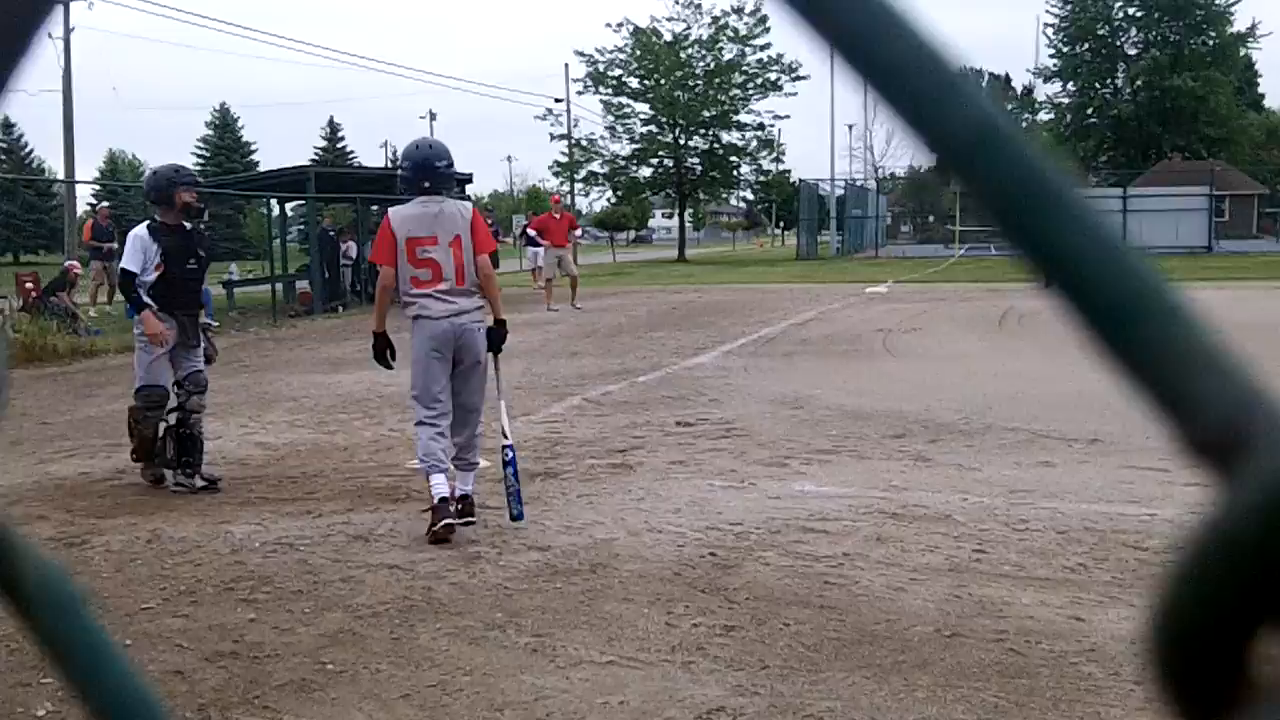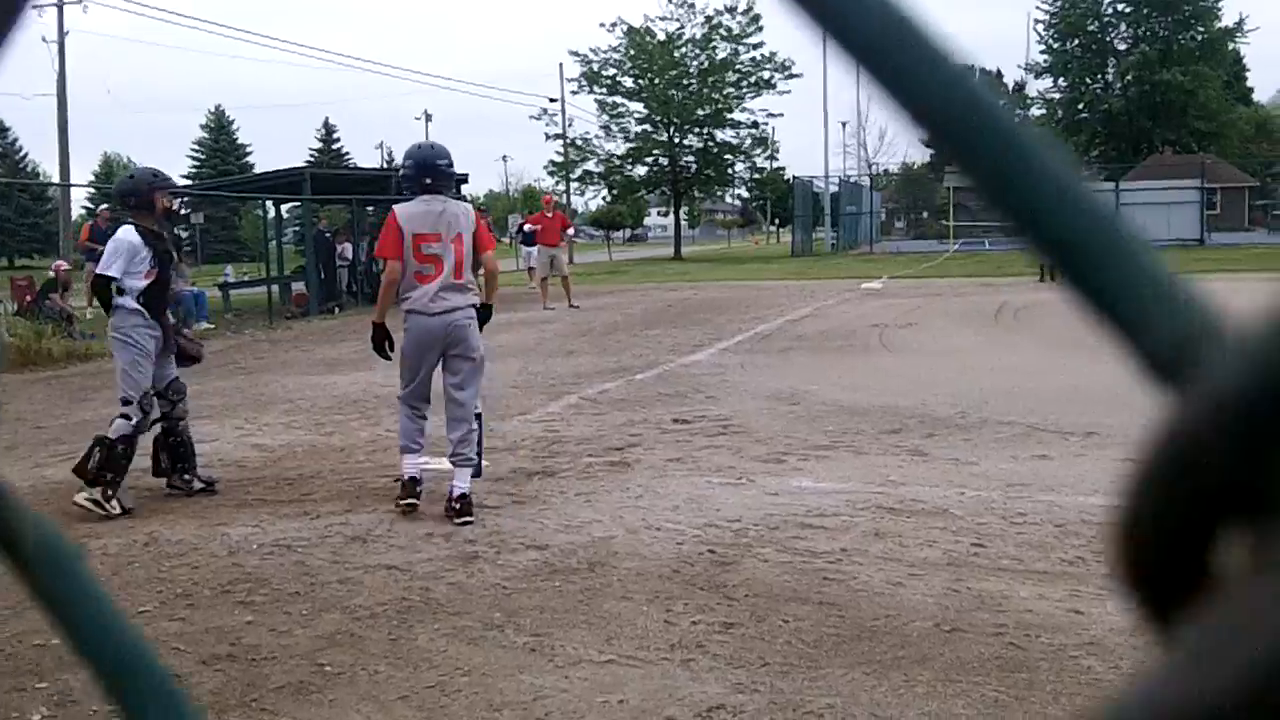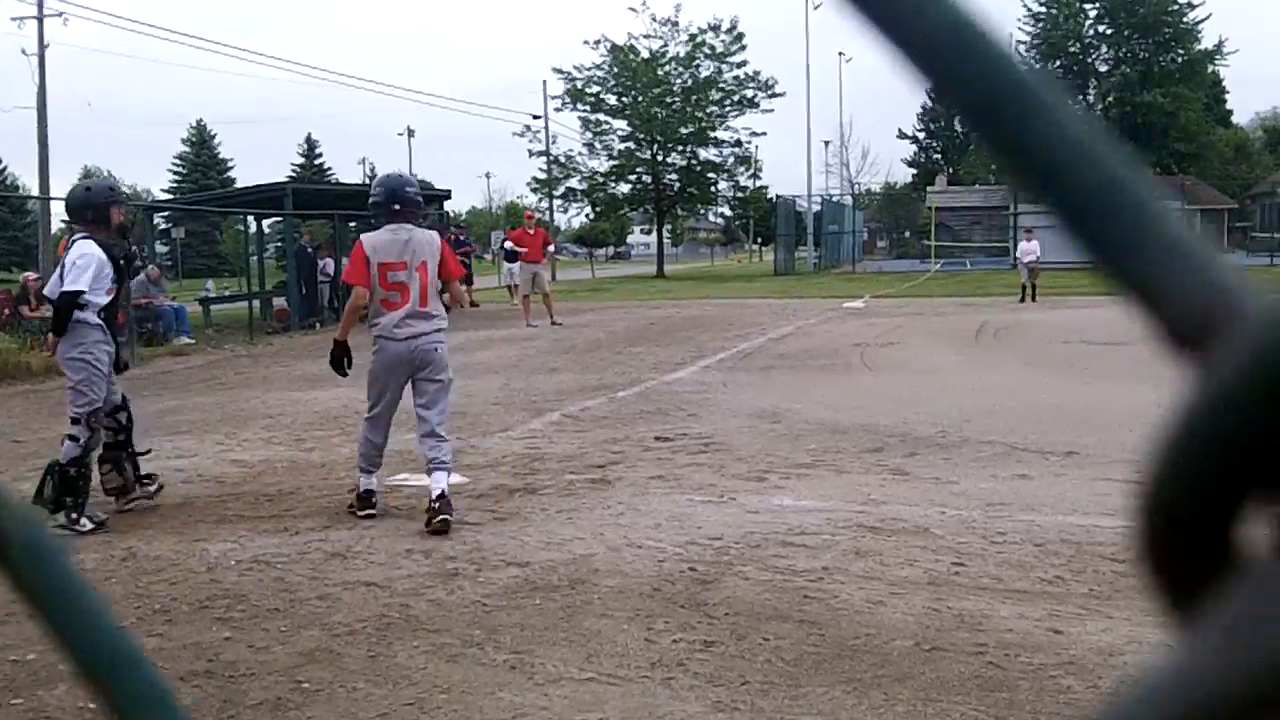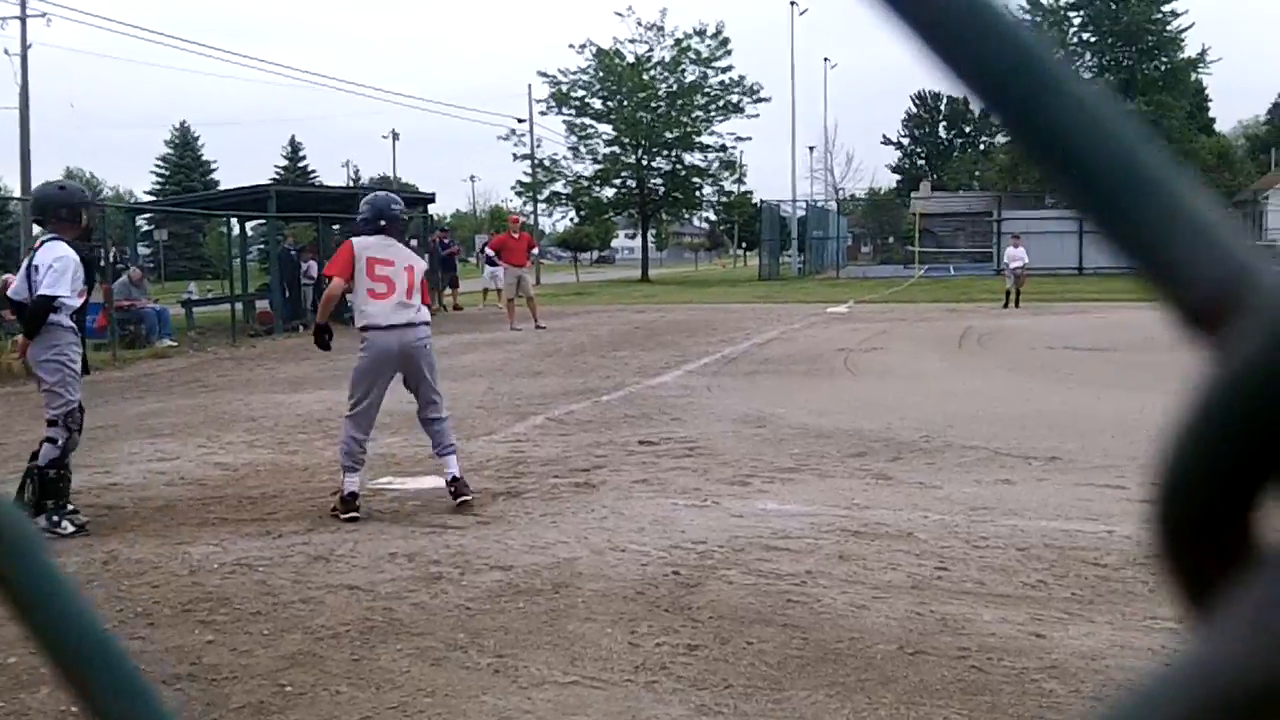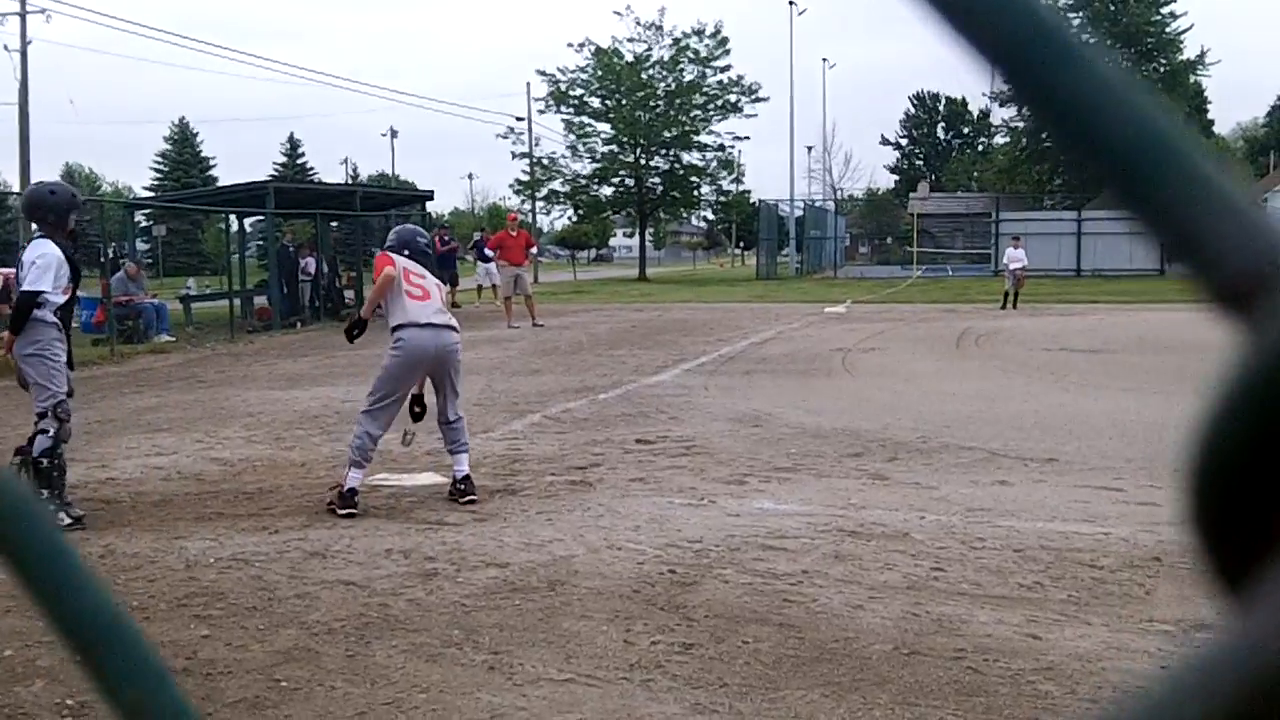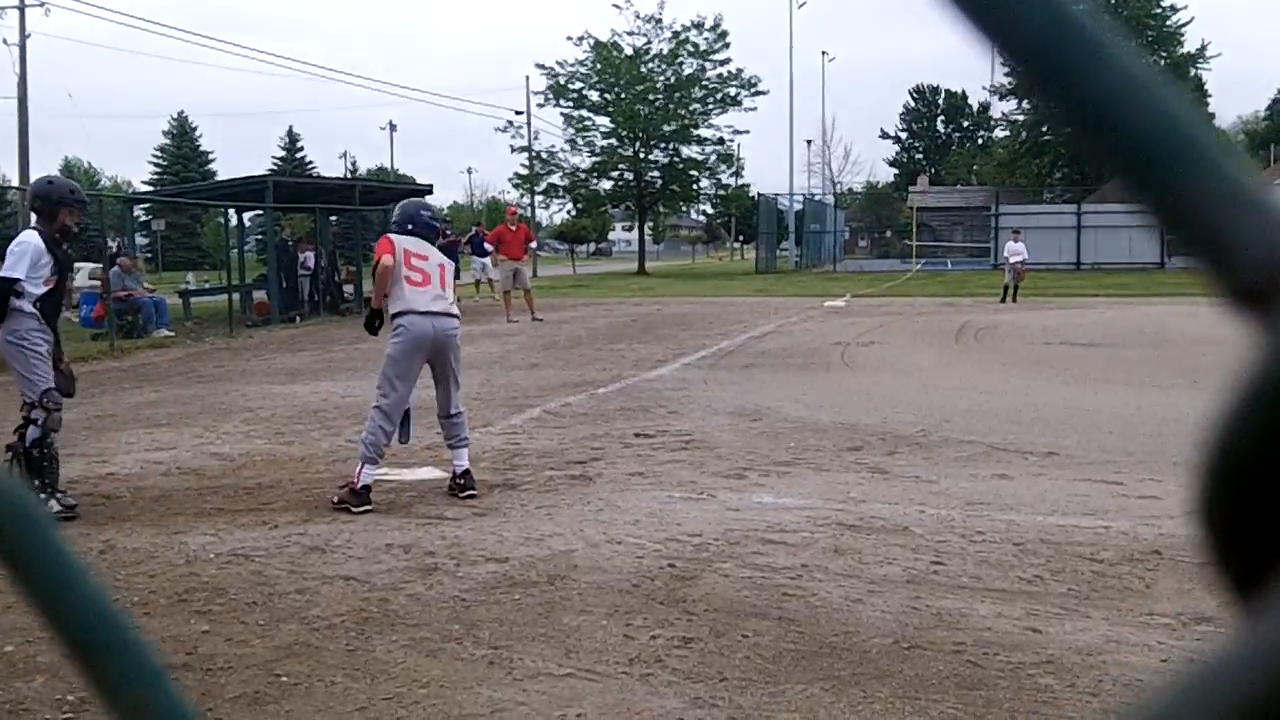
dt=0.3s
person 1, frame 1
left shoulder: (396, 219)
right shoulder: (468, 213)
left elbow: (386, 281)
right elbow: (486, 271)
left wrist: (379, 331)
right wrist: (499, 320)
left hip: (428, 325)
right hip: (469, 322)
left knee: (431, 417)
right knee: (467, 415)
left ankle: (442, 497)
right ankle: (463, 496)
person 1, frame 2
left shoulder: (400, 216)
right shoulder: (467, 213)
left elbow: (392, 274)
right elbow: (490, 265)
left wrist: (378, 322)
right wrist: (486, 304)
left hip: (421, 320)
right hip: (462, 318)
left knee: (412, 402)
right knee: (462, 408)
left ankle: (411, 479)
right ankle: (461, 493)
person 1, frame 3
left shoulder: (368, 244)
right shoulder: (434, 241)
left elbow: (359, 300)
right elbow: (457, 295)
left wrist: (340, 341)
left hip: (390, 345)
right hip: (431, 342)
left knee: (377, 420)
right knee: (432, 423)
left ankle: (366, 493)
right ankle: (438, 496)
person 1, frame 4
left shoulder: (355, 246)
right shoulder: (415, 259)
left elbow: (335, 288)
left wrist: (321, 322)
left hip: (377, 339)
right hip: (418, 334)
left knee: (358, 417)
right knee: (433, 410)
left ankle: (350, 495)
right ankle: (455, 480)
person 1, frame 5
left shoulder: (388, 258)
right shoulder: (433, 279)
left elbow: (389, 275)
left wrist: (362, 315)
right wrist: (418, 394)
left hip: (412, 337)
right hip: (449, 337)
left knee: (375, 413)
right knee: (450, 411)
left ankle: (349, 490)
right ankle: (463, 481)
person 1, frame 6
left shoulder: (391, 241)
right shoulder: (441, 257)
left elbow: (386, 264)
left wrist: (376, 307)
left hip: (412, 324)
right hip: (449, 324)
left knee: (387, 406)
right knee: (451, 404)
left ankle: (361, 486)
right ankle: (462, 474)
person 2, frame 1
left shoulder: (197, 236)
right shoulder: (143, 235)
right elbow: (127, 281)
left wrist: (197, 323)
right wrist: (146, 317)
left hip: (188, 324)
right hip: (155, 323)
left knee: (194, 394)
right knee: (152, 397)
left ankle: (188, 469)
right ankle: (146, 456)
person 2, frame 2
left shoulder: (158, 238)
right shoulder: (127, 238)
right elbow: (101, 282)
left wrist: (166, 324)
right wrist: (113, 316)
left hip: (156, 328)
right hip: (133, 329)
left knee: (174, 399)
right knee: (136, 407)
left ankle: (182, 473)
right ankle: (100, 485)
person 2, frame 3
left shoulder: (80, 249)
right shoulder: (92, 252)
left elbow: (53, 294)
right elbow: (70, 299)
left wrist: (59, 333)
right wrist: (57, 335)
left hip: (96, 343)
right hip: (86, 344)
left knee: (117, 412)
right knee: (88, 423)
left ankle: (126, 485)
right ankle: (67, 508)
person 2, frame 4
left shoulder: (42, 250)
right shoulder: (64, 254)
left elbow: (15, 298)
right elbow: (45, 302)
left wrist: (30, 334)
right wrist: (28, 336)
left hip: (49, 343)
right hip: (59, 343)
left knee: (69, 419)
right knee: (63, 423)
left ankle: (47, 497)
right ankle: (48, 509)
person 2, frame 5
left shoulder: (44, 248)
right shoulder: (49, 251)
left hip: (45, 342)
right hip: (42, 341)
left knee: (50, 414)
right knee: (55, 417)
left ankle: (37, 489)
right ankle: (48, 501)
person 2, frame 6
left shoulder: (52, 245)
right shoulder: (30, 241)
left wrist: (56, 351)
left hip: (39, 333)
left knee: (38, 405)
right knee: (45, 405)
left ankle: (32, 482)
right ankle: (41, 490)
